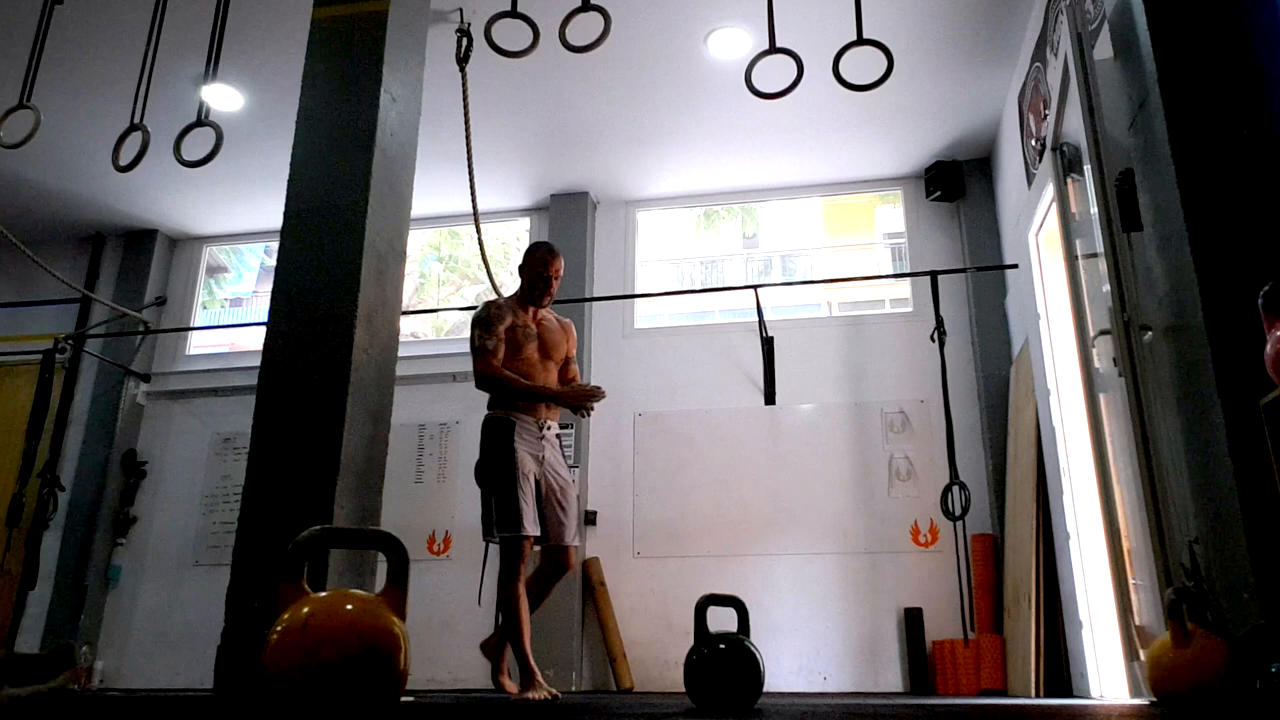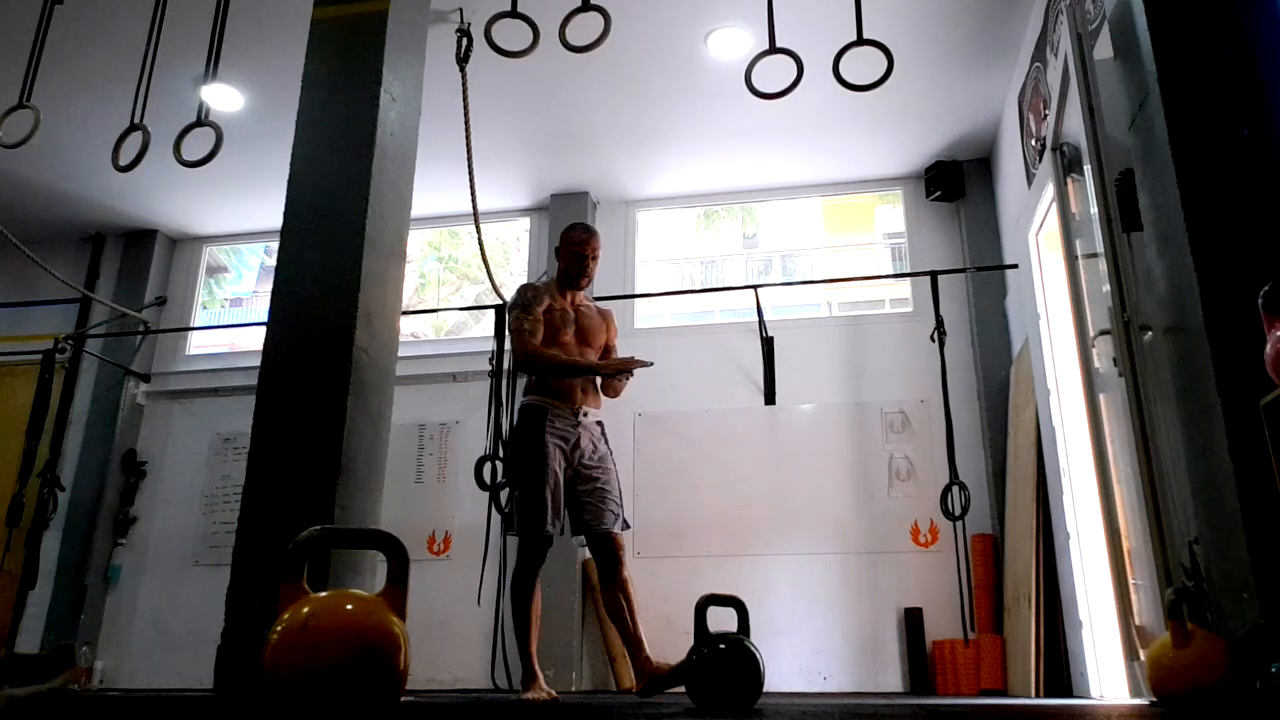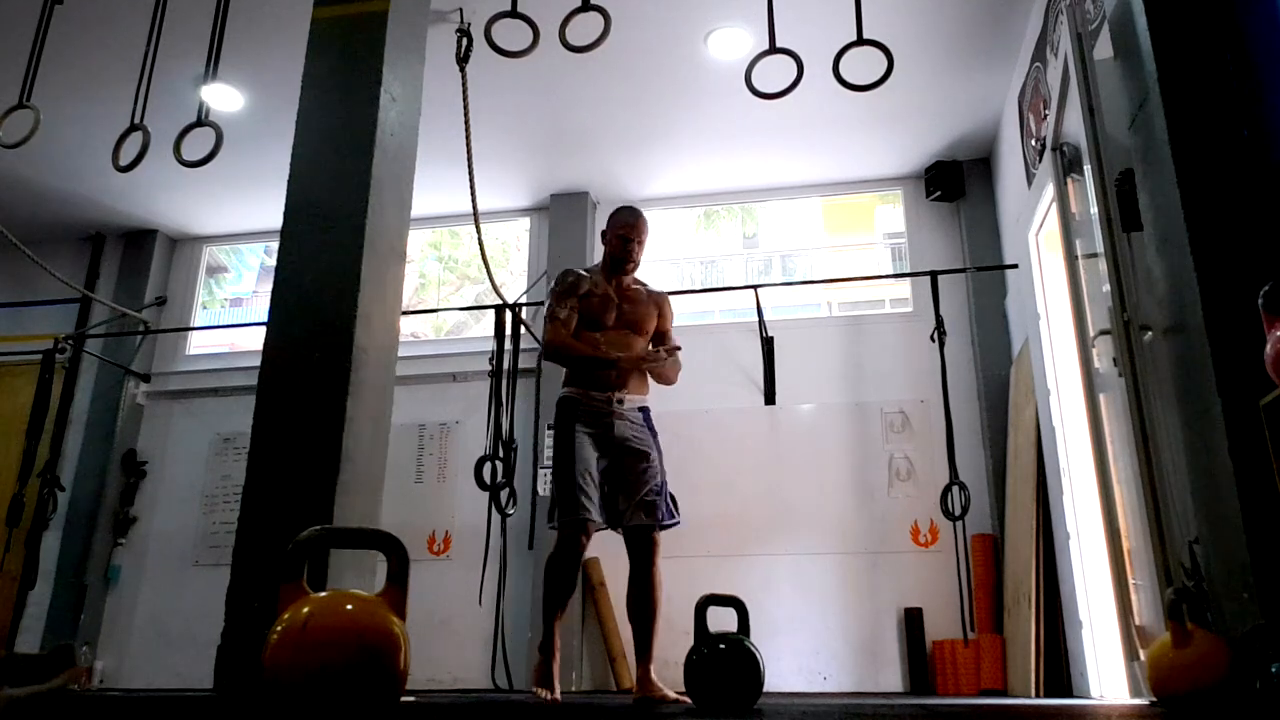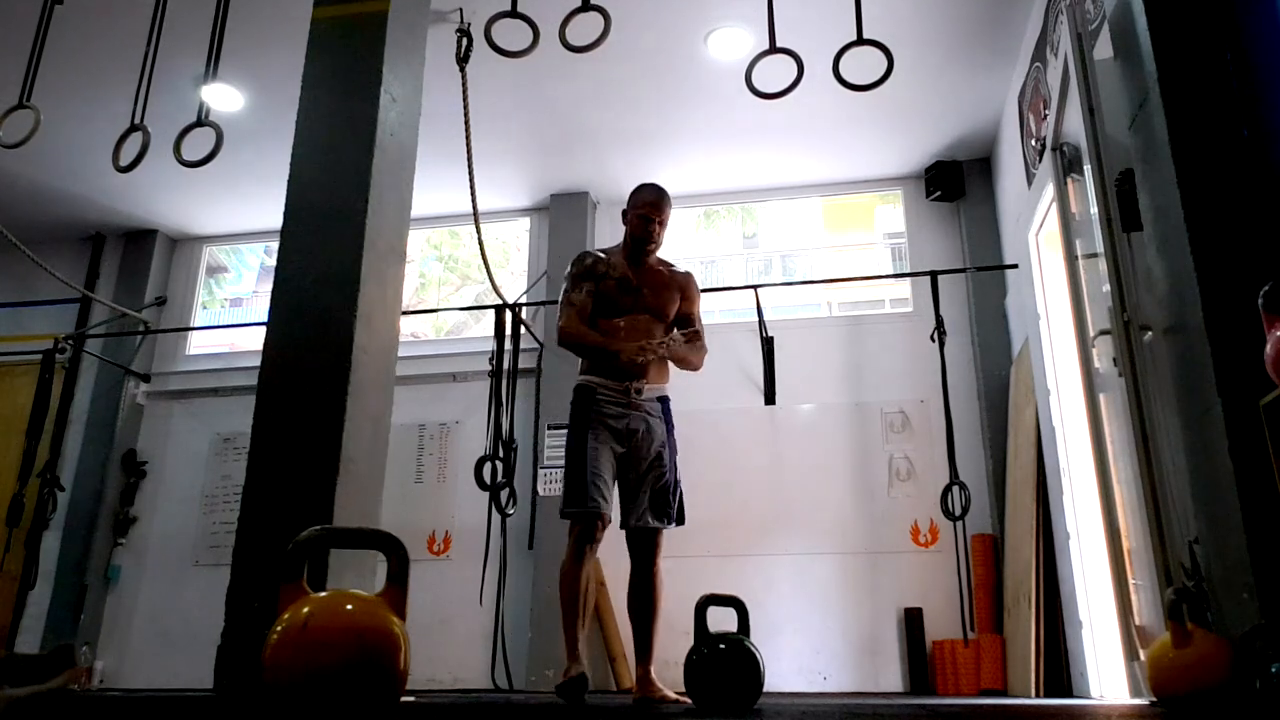
dt=0.3s
person 1, frame 1
left shoulder: (564, 329)
right shoulder: (496, 314)
right elbow: (486, 374)
left wrist: (579, 397)
right wrist: (554, 393)
left hip: (550, 439)
right hip: (509, 433)
left knee: (563, 557)
right knee: (519, 549)
left ankle: (498, 640)
right ankle: (527, 672)
person 1, frame 2
left shoulder: (603, 317)
right shoulder: (534, 297)
right elbow: (524, 353)
left wrist: (616, 377)
right wrist: (595, 367)
left hip: (592, 428)
right hip: (545, 420)
left knee: (610, 549)
right knee: (534, 547)
left ankle: (642, 665)
right ankle: (531, 675)
person 1, frame 3
left shoulder: (655, 300)
right shoulder: (574, 284)
left elbow: (672, 373)
right elbow: (553, 344)
left wrist: (657, 359)
right wrist: (619, 358)
left hip: (635, 419)
right hip: (582, 412)
left knee: (646, 543)
right knee: (575, 530)
left ankle: (645, 675)
right ankle: (547, 655)
person 1, frame 4
left shoulder: (680, 281)
right shoulder: (591, 266)
left elbow: (697, 355)
right elbow: (567, 331)
left wrist: (670, 345)
right wrist: (620, 351)
left hip: (653, 409)
right hip: (598, 400)
left knee: (648, 545)
right knee: (589, 526)
left ankle: (645, 676)
right ankle: (574, 664)
